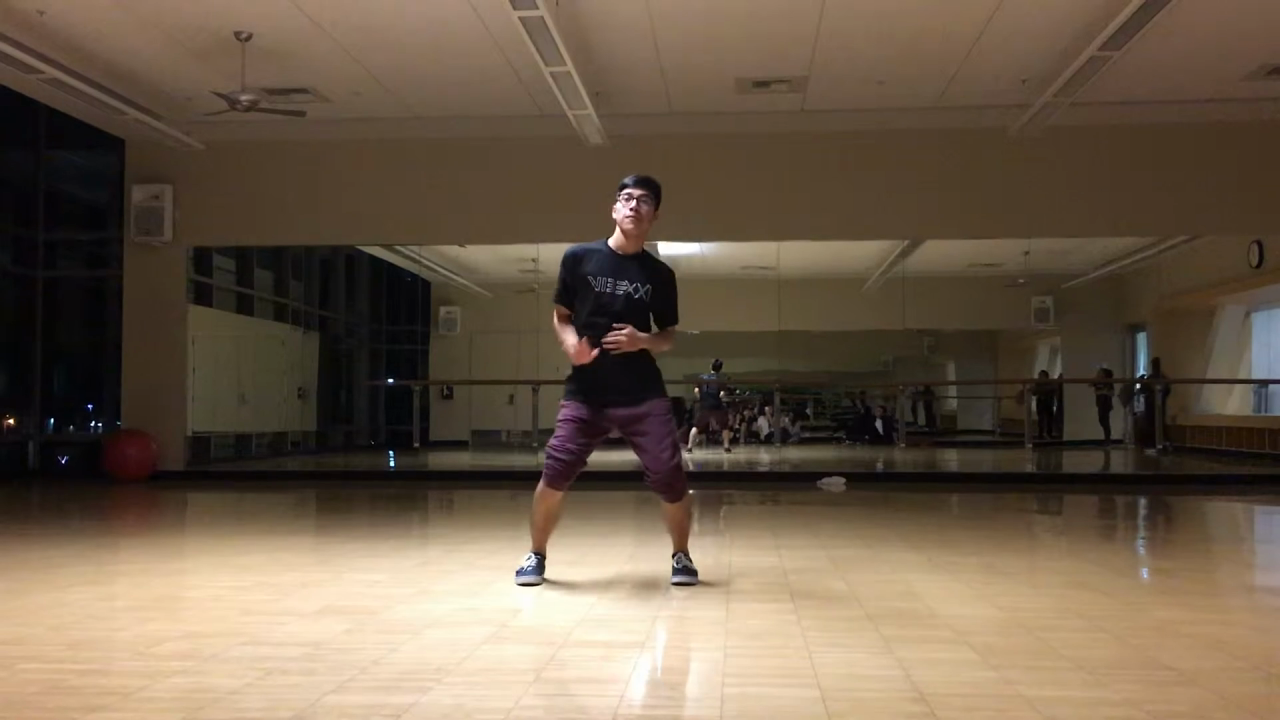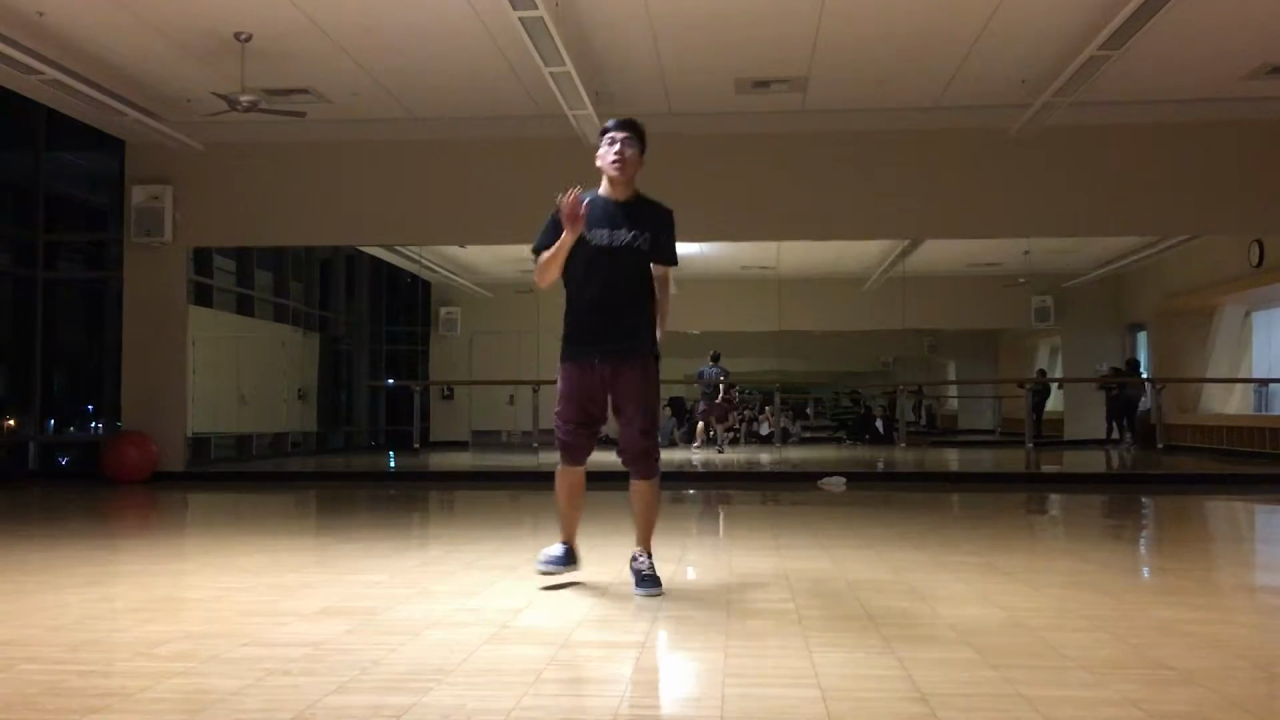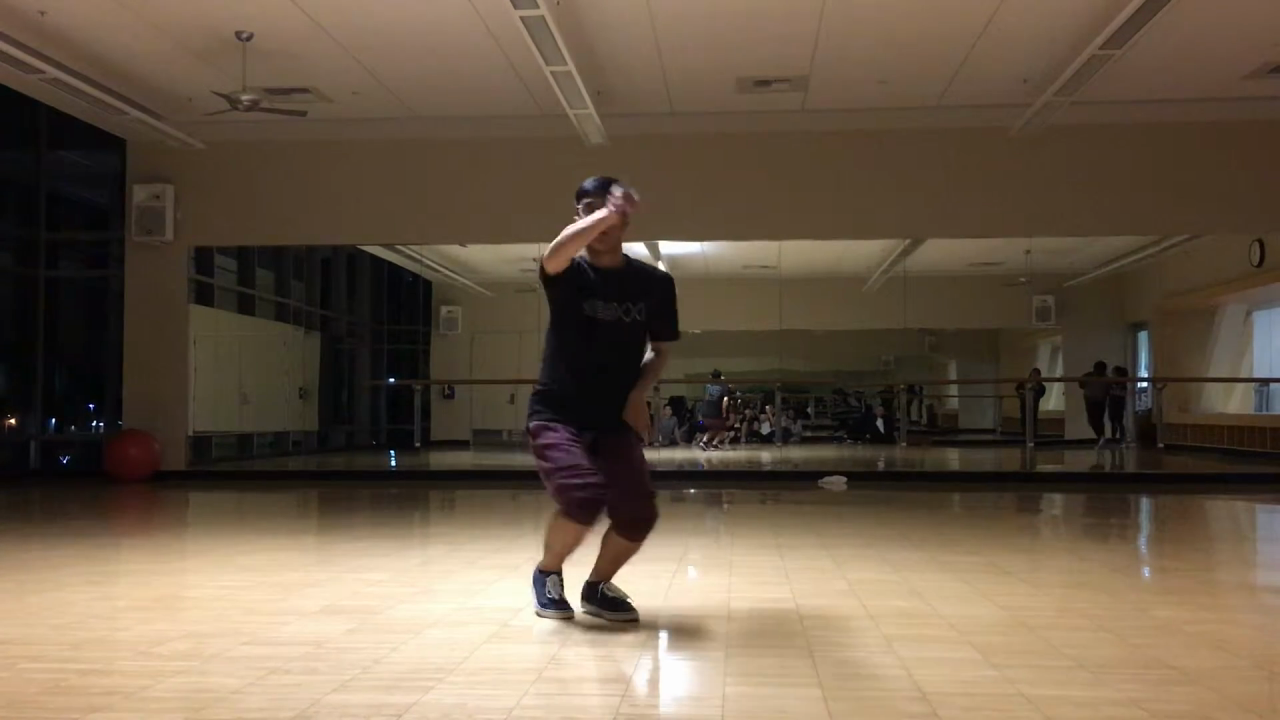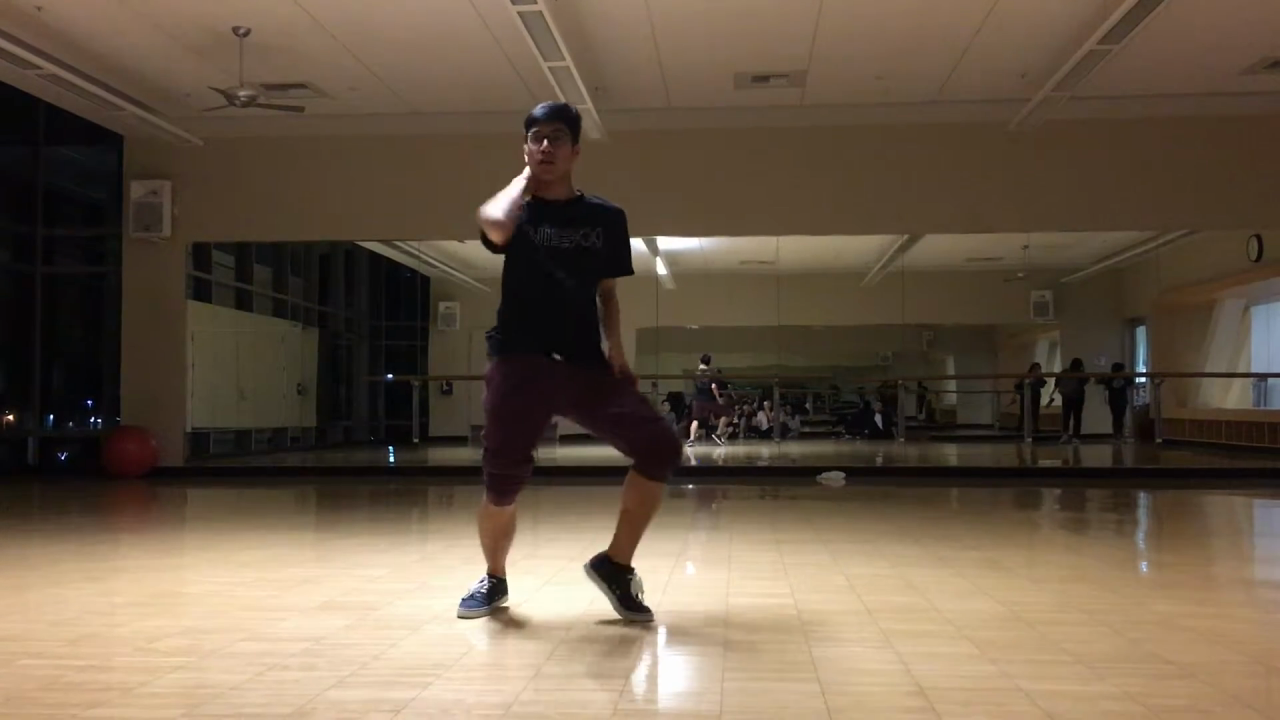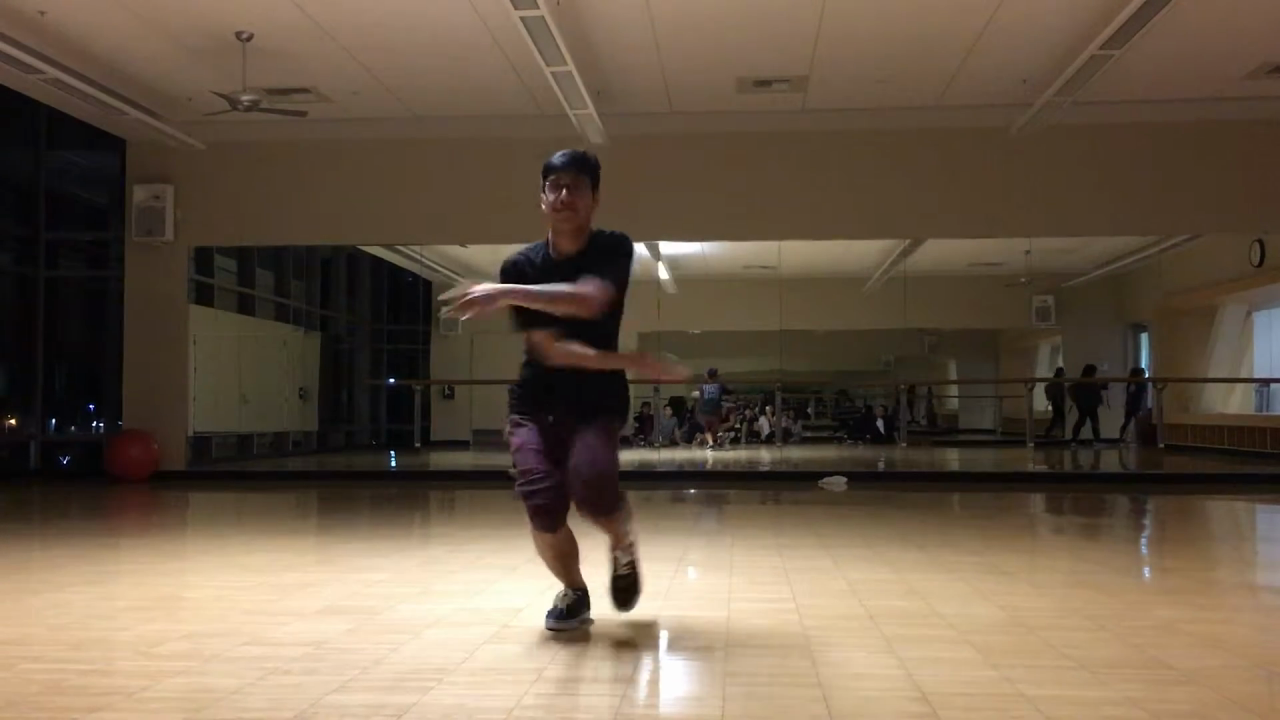
dt=1s
person 1, frame 1
left shoulder: (660, 274)
right shoulder: (578, 258)
left elbow: (668, 336)
right elbow: (560, 317)
left wrist: (642, 340)
right wrist: (572, 347)
left hip: (643, 395)
right hip: (585, 392)
left knee: (669, 477)
right knee: (556, 471)
left ankle: (681, 554)
right ankle: (536, 554)
person 1, frame 2
left shoulder: (657, 216)
right shoulder: (575, 209)
right elbow: (543, 278)
left wrist: (660, 331)
right wrist: (569, 233)
left hip: (635, 352)
right hip: (580, 351)
left knee: (641, 453)
right knee: (572, 448)
left ankle: (642, 556)
right ankle: (566, 545)
person 1, frame 3
left shoulder: (656, 284)
right shoulder: (569, 274)
left elbow: (660, 350)
right elbow: (553, 254)
left wrist: (638, 393)
right wrist: (605, 210)
left hip: (615, 423)
right hip: (556, 416)
left knee: (638, 512)
right knee: (583, 499)
left ankle: (598, 585)
right ankle: (548, 572)
person 1, frame 4
left shoulder: (606, 218)
right shoulder: (515, 212)
right elbow: (495, 227)
left wrist: (615, 346)
right wrist: (524, 179)
left hip: (585, 364)
right hip: (520, 362)
left knee: (661, 447)
right knee: (502, 482)
left ankle: (615, 563)
right ankle: (494, 580)
person 1, frame 5
left shoulder: (614, 248)
right shoulder: (520, 267)
left elbow: (590, 301)
right elbow: (547, 348)
left wrist: (505, 295)
right wrist: (629, 362)
left hip: (596, 407)
right hip: (534, 410)
left knee: (593, 485)
right knee: (544, 507)
left ankle: (622, 548)
right ankle: (573, 589)
